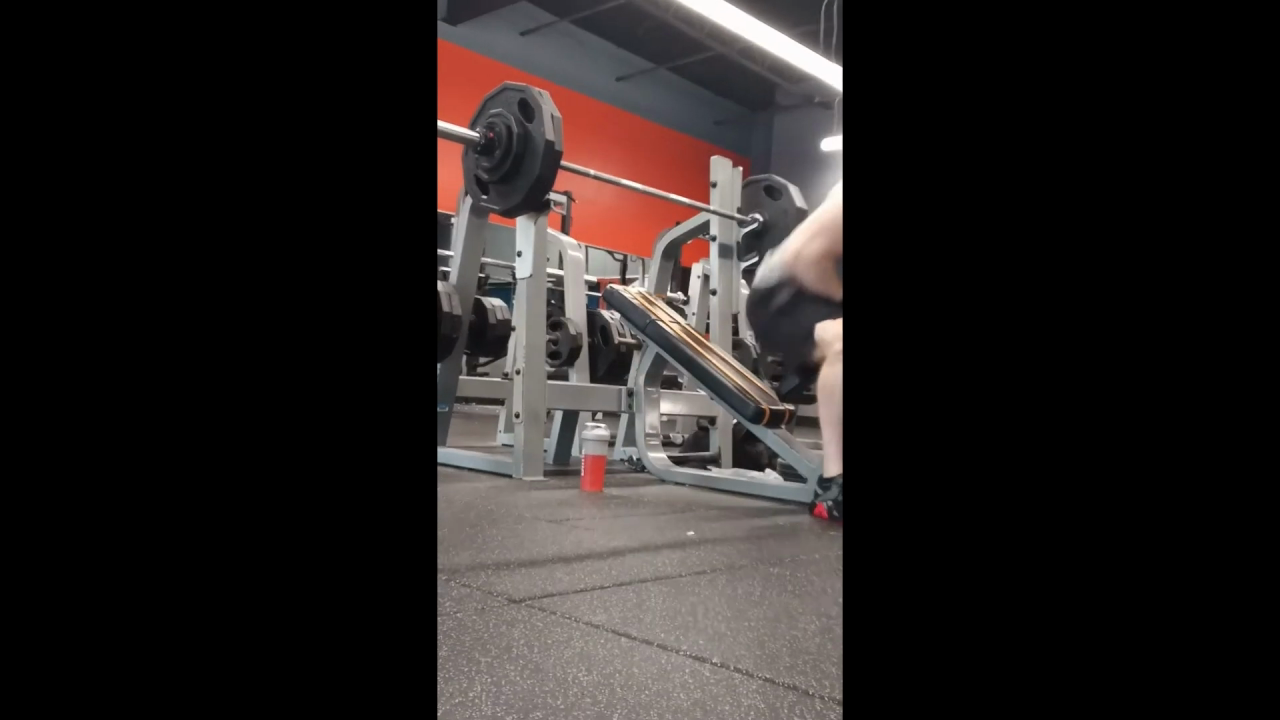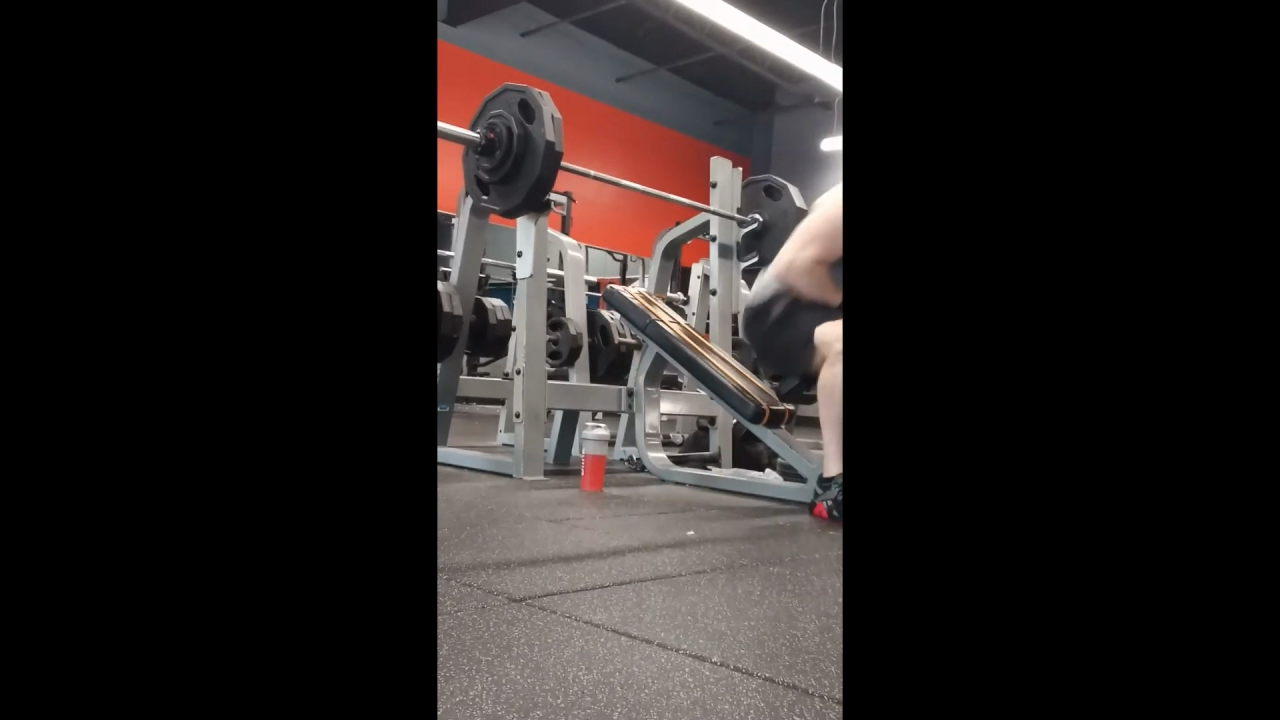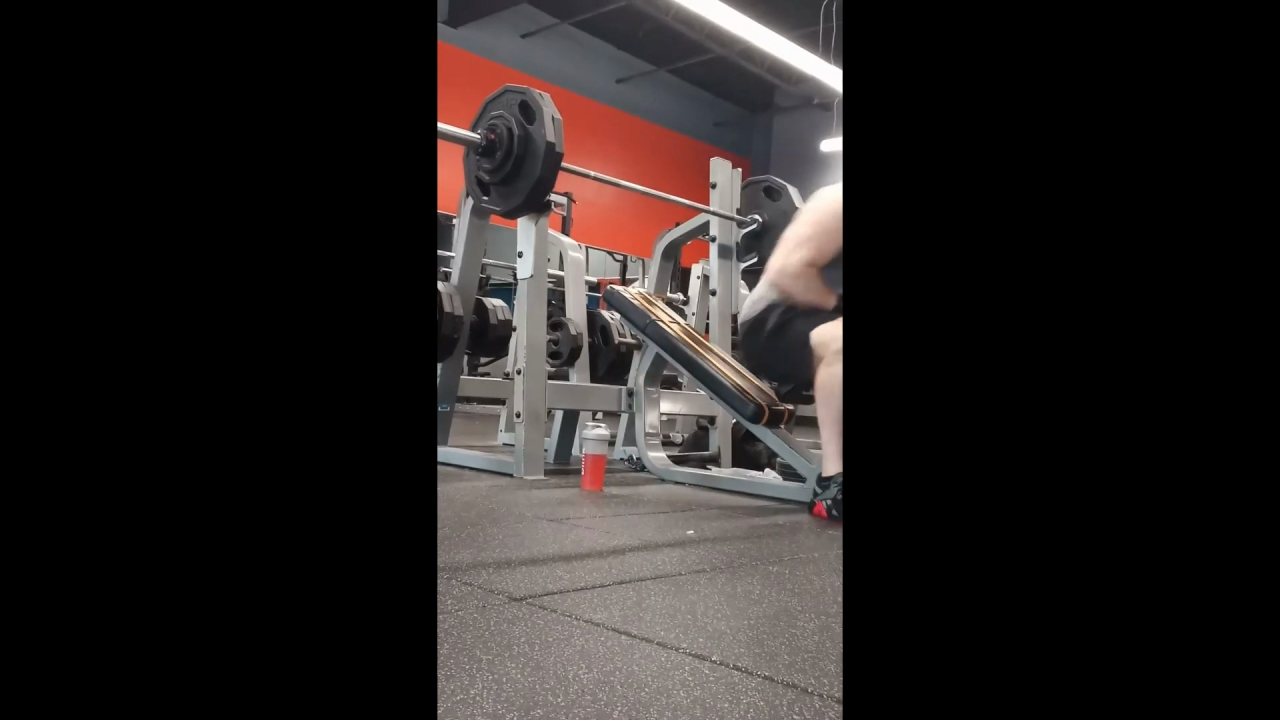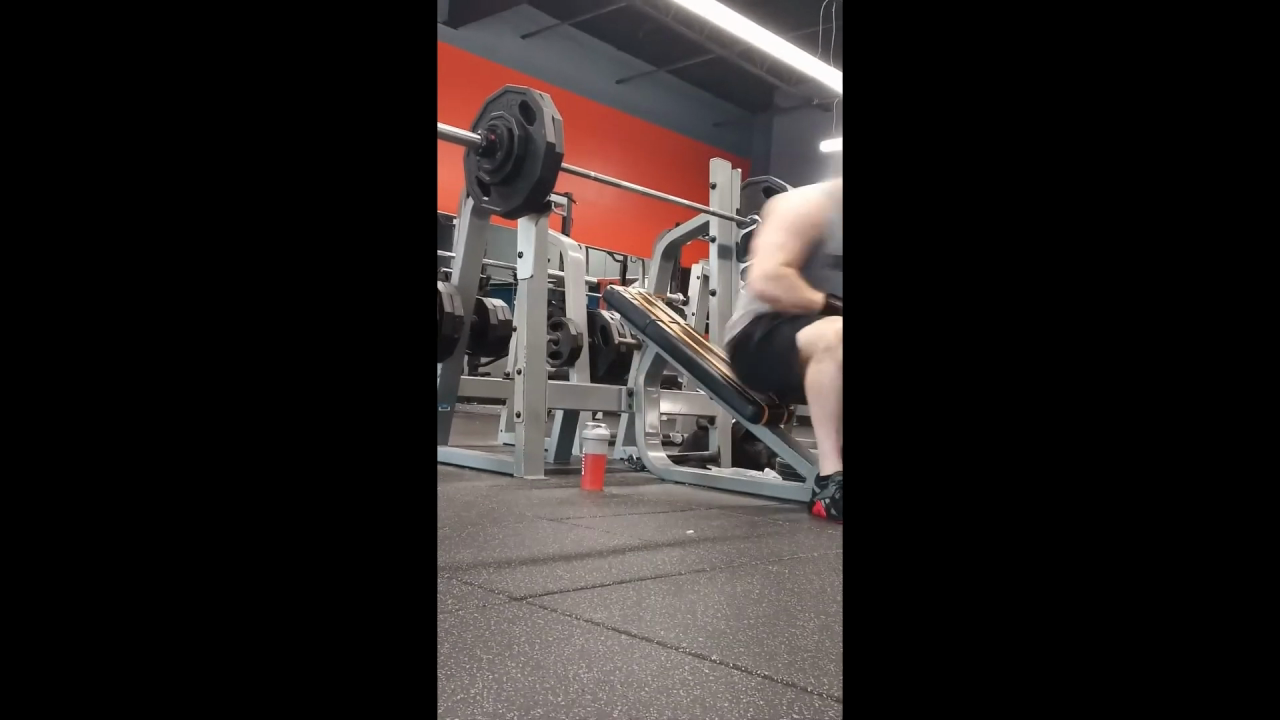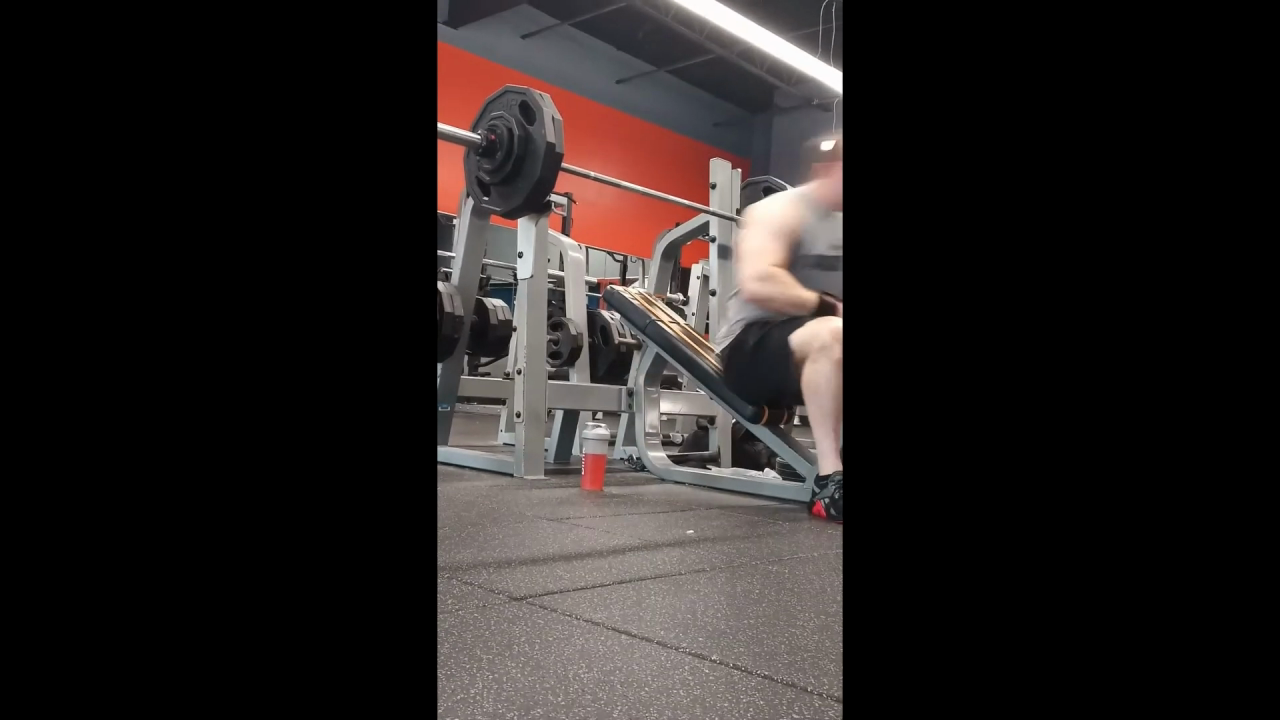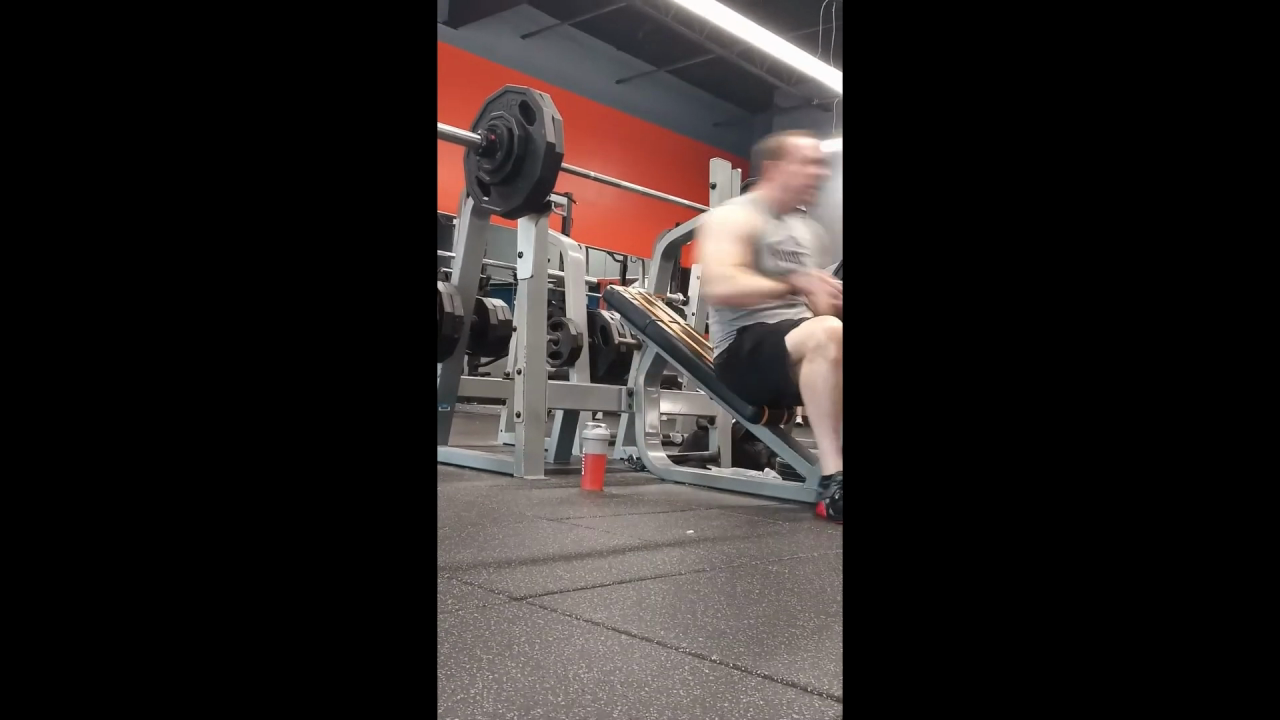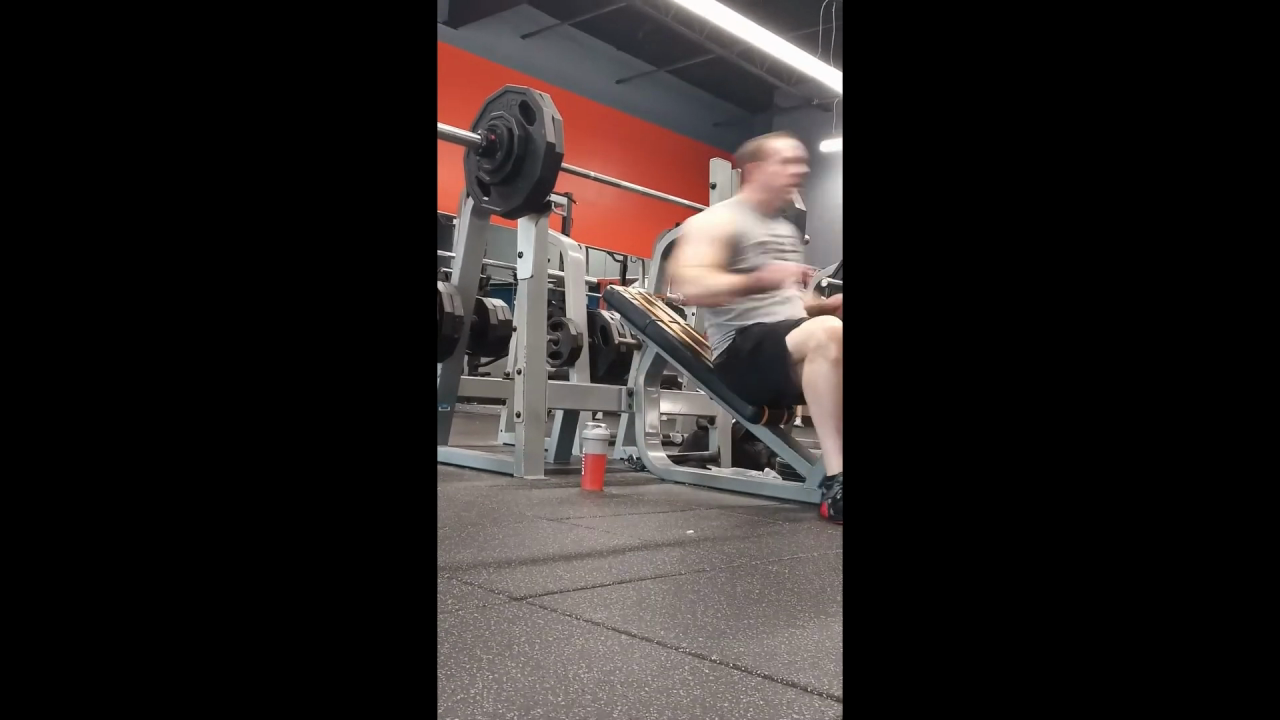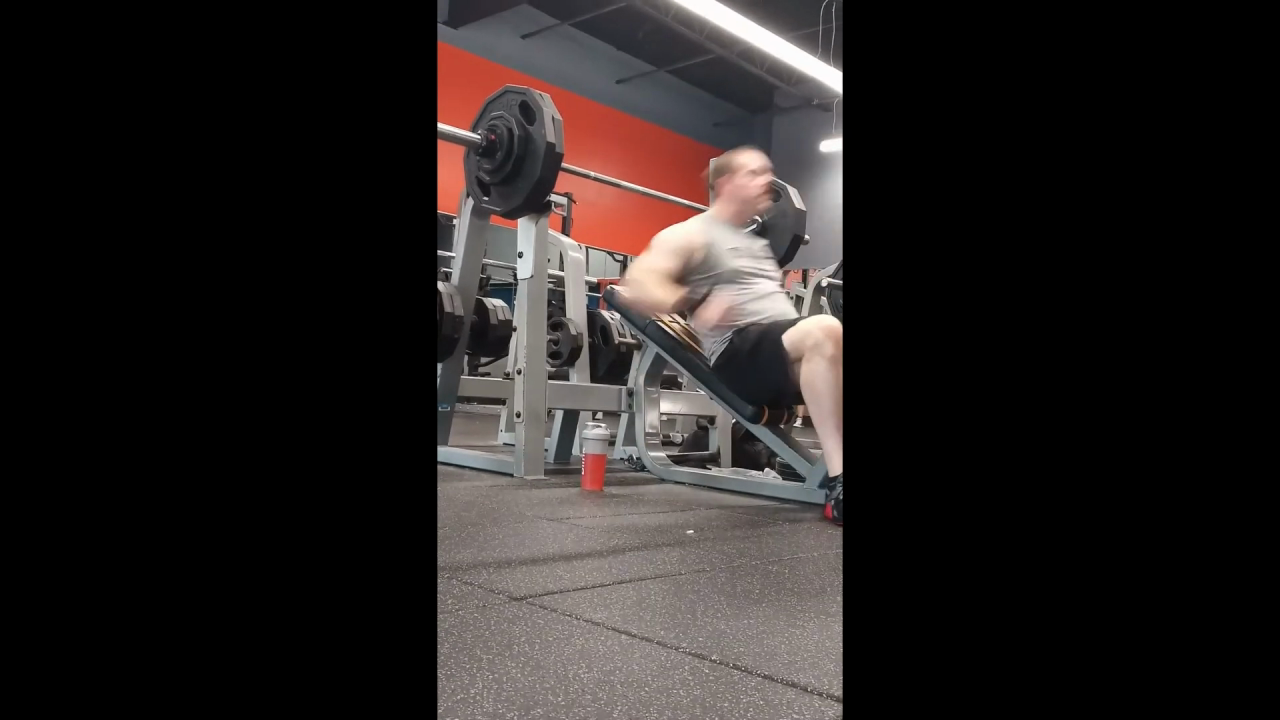
dt=0.1s
person 1, frame 1
right shoulder: (846, 197)
right elbow: (803, 255)
right wrist: (844, 299)
right hip: (787, 289)
right knee: (841, 339)
right ankle: (831, 485)
person 1, frame 2
right shoulder: (842, 203)
right elbow: (796, 265)
right wrist: (841, 306)
right hip: (781, 310)
right knee: (841, 340)
right ankle: (832, 487)
person 1, frame 3
right shoulder: (838, 203)
right elbow: (788, 269)
right wrist: (838, 308)
right hip: (774, 321)
right knee: (840, 340)
right ankle: (831, 485)
person 1, frame 4
right shoulder: (809, 205)
right elbow: (767, 279)
right wrist: (831, 308)
left hip: (813, 340)
right hip: (761, 340)
right knee: (834, 340)
right ankle: (831, 485)
person 1, frame 5
left shoulder: (833, 223)
right shoulder: (779, 212)
left elbow: (834, 299)
right elbow: (758, 283)
right wrist: (828, 305)
left hip: (807, 339)
right hip: (752, 344)
right knee: (831, 334)
right ankle: (830, 483)
person 1, frame 6
left shoulder: (808, 229)
right shoulder: (734, 218)
right elbow: (720, 287)
left wrist: (835, 300)
right wrist: (797, 287)
left hip: (802, 338)
right hip: (747, 347)
right knee: (827, 334)
right ankle: (834, 484)
person 1, frame 7
left shoulder: (786, 230)
right shoulder: (718, 221)
right elbow: (689, 284)
left wrist: (832, 304)
right wrist: (759, 280)
left hip: (797, 342)
right hip: (744, 347)
right knee: (827, 333)
right ankle: (835, 484)
person 1, frame 8
left shoulder: (757, 243)
right shoulder: (693, 235)
right elbow: (637, 285)
left wrist: (809, 314)
right wrist: (697, 303)
left hip: (789, 342)
right hip: (741, 351)
right knee: (824, 332)
right ankle: (839, 486)
